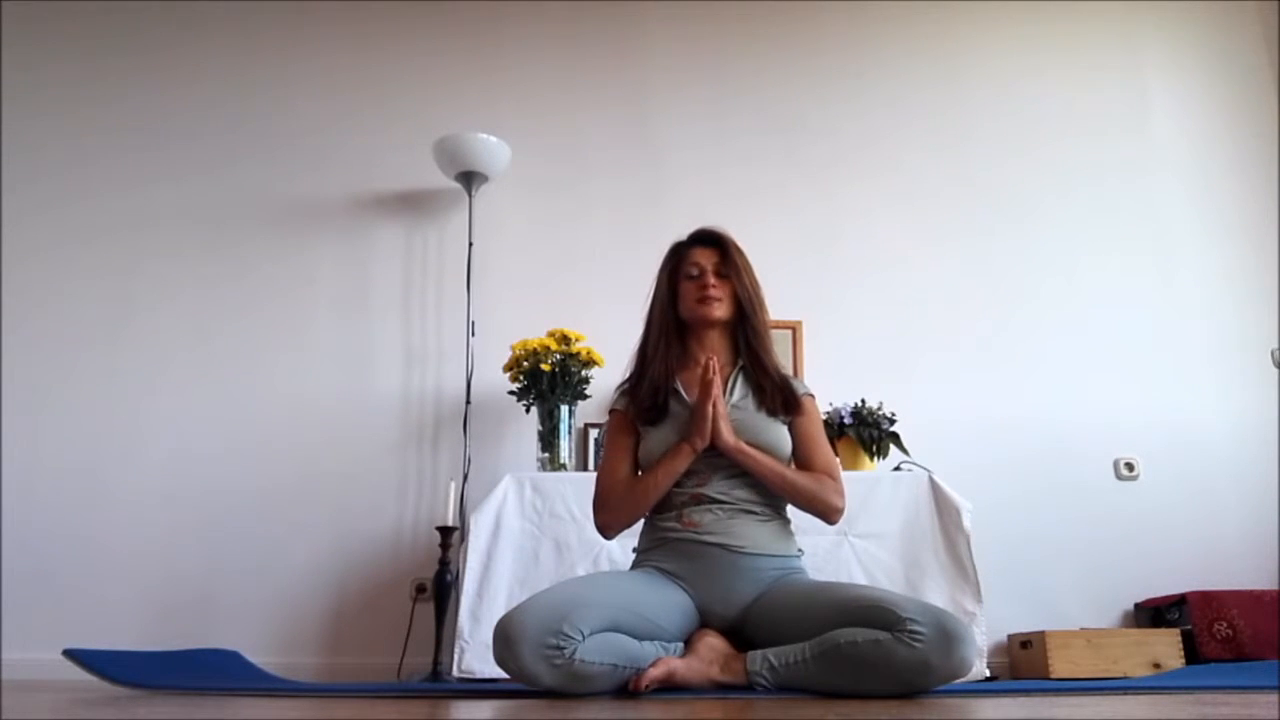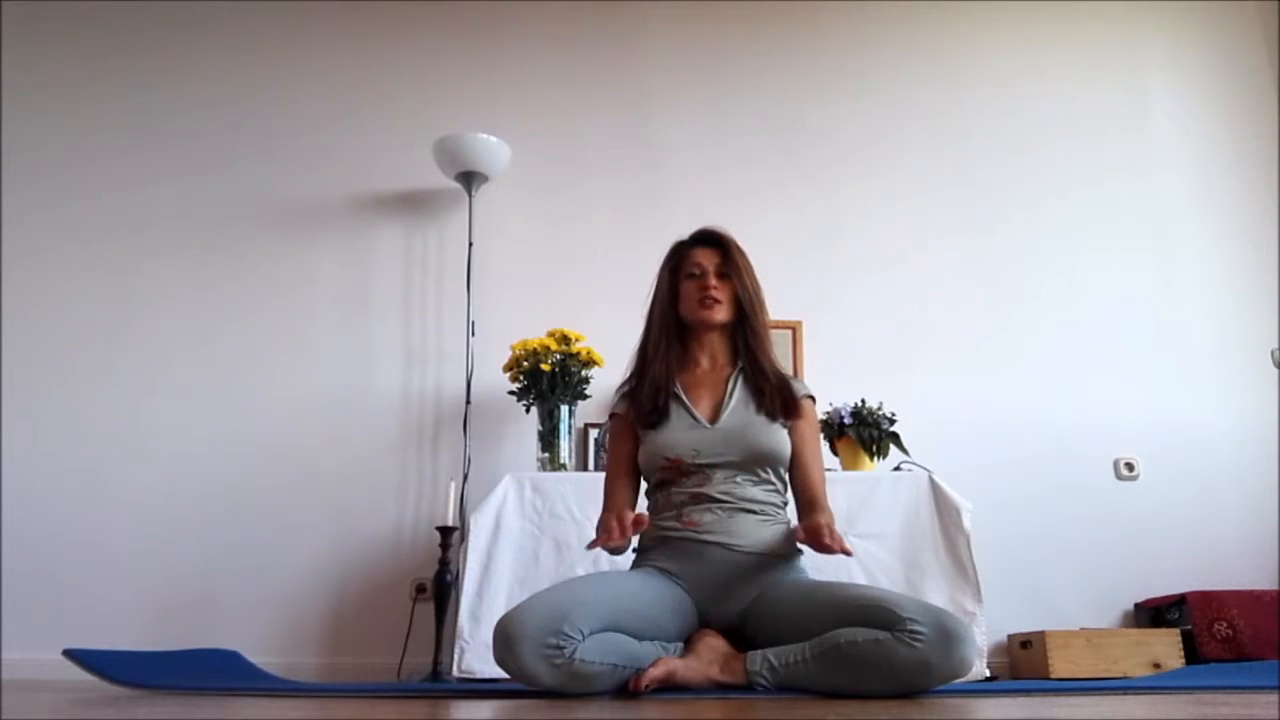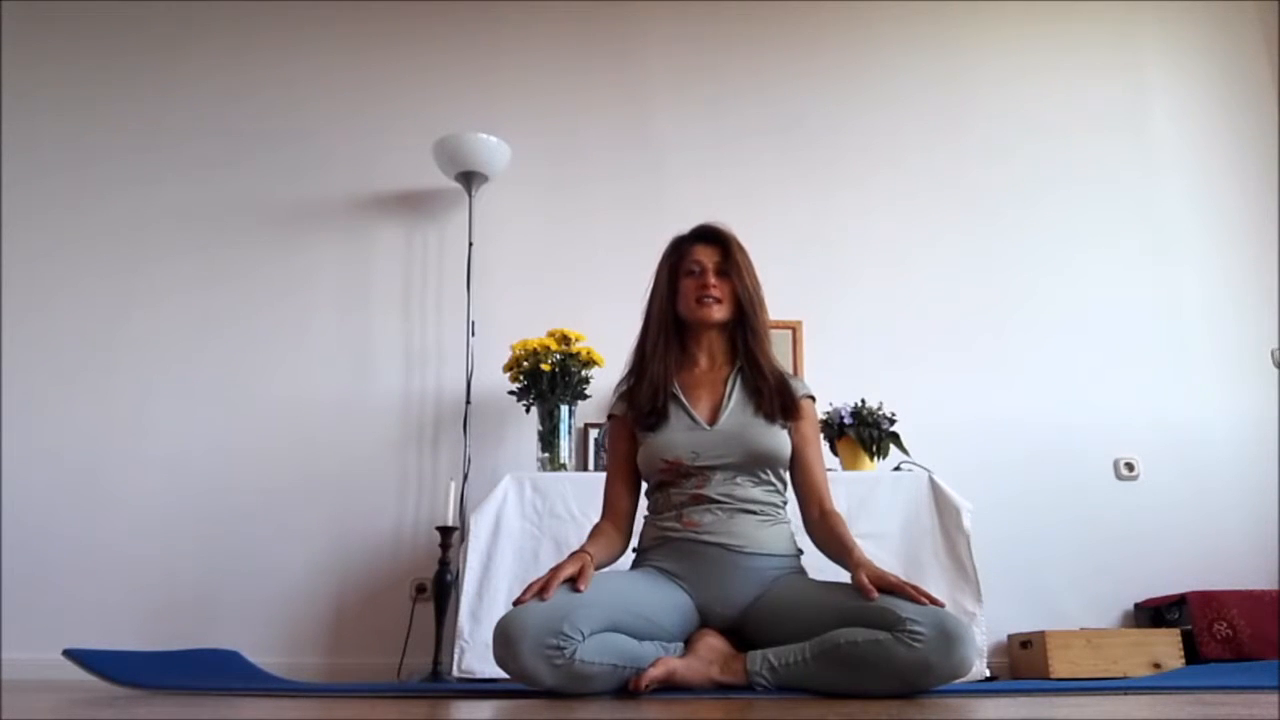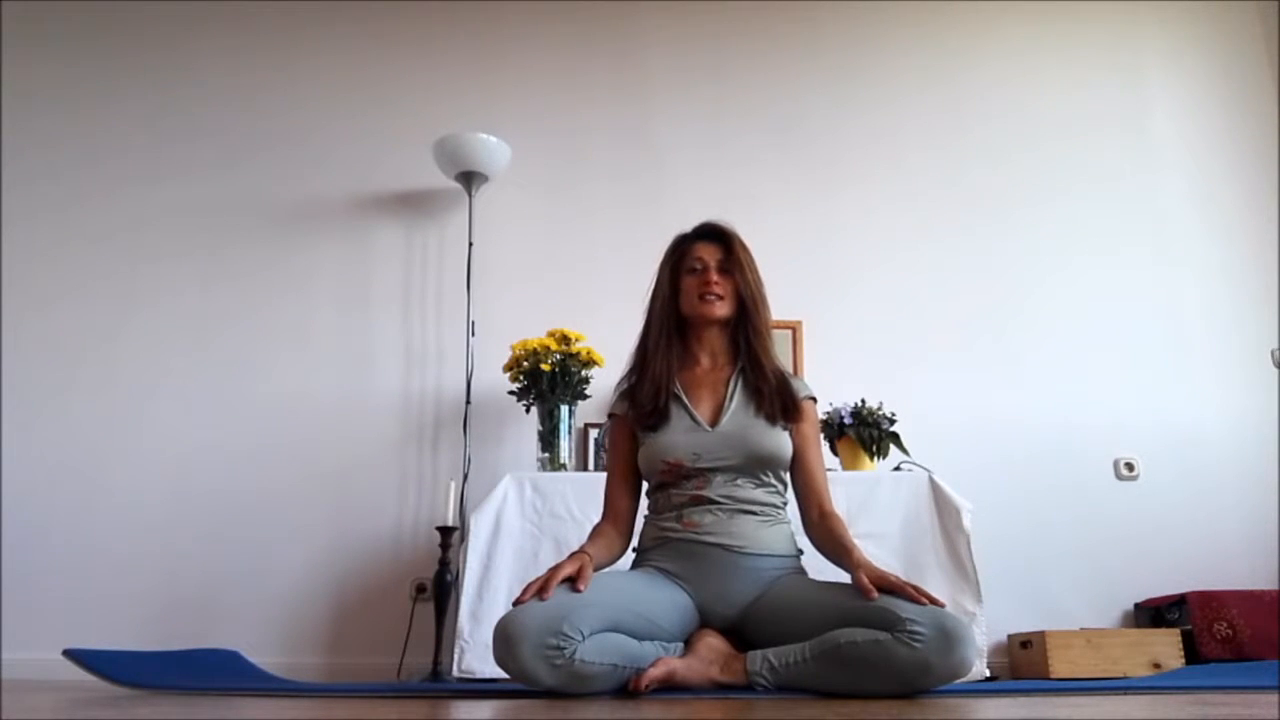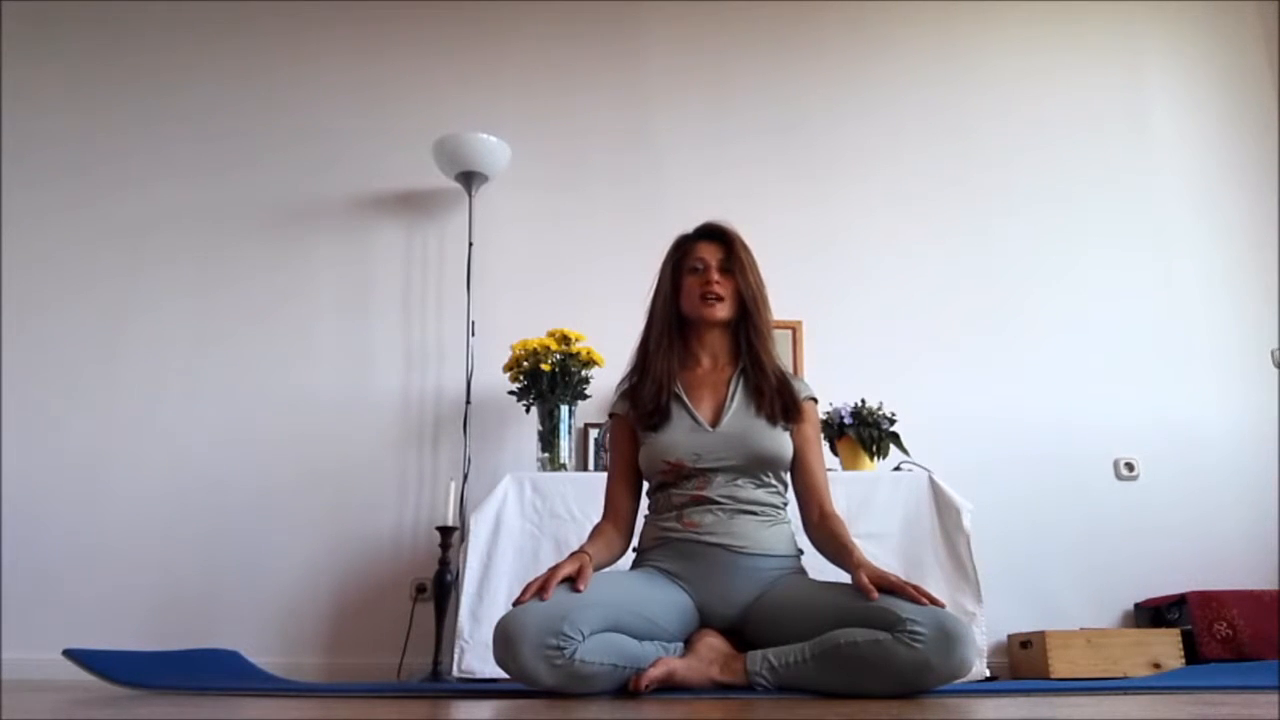
dt=0.5s
person 1, frame 1
left shoulder: (786, 391)
right shoulder: (637, 398)
left elbow: (831, 502)
right elbow: (609, 518)
left wrist: (733, 442)
right wrist: (690, 443)
left hip: (770, 579)
right hip: (666, 578)
left knee: (945, 644)
right knee: (522, 639)
left ankle: (730, 664)
right ankle: (709, 654)
person 1, frame 2
left shoulder: (787, 393)
right shoulder: (638, 400)
left elbow: (815, 505)
right elbow: (614, 514)
left wrist: (816, 528)
right wrist: (617, 527)
left hip: (770, 581)
right hip: (667, 577)
left knee: (945, 642)
right knee: (522, 639)
left ankle: (733, 665)
right ankle: (711, 658)
person 1, frame 3
left shoulder: (786, 392)
right shoulder: (636, 399)
left elbow: (819, 512)
right elbow: (616, 522)
left wrist: (859, 562)
right wrist: (585, 556)
left hip: (771, 579)
right hip: (667, 578)
left knee: (945, 643)
right knee: (522, 639)
left ankle: (730, 665)
right ankle: (711, 656)
person 1, frame 4
left shoulder: (786, 392)
right shoulder: (637, 398)
left elbow: (819, 513)
right elbow: (616, 522)
left wrist: (858, 563)
right wrist: (584, 557)
left hip: (771, 579)
right hip: (667, 578)
left knee: (944, 644)
right knee: (521, 639)
left ankle: (731, 665)
right ankle: (706, 657)
person 1, frame 5
left shoulder: (787, 392)
right shoulder: (638, 397)
left elbow: (819, 513)
right elbow: (618, 521)
left wrist: (858, 563)
right wrist: (584, 556)
left hip: (772, 579)
right hip: (667, 578)
left knee: (944, 644)
right knee: (523, 638)
left ankle: (731, 665)
right ankle: (708, 657)
